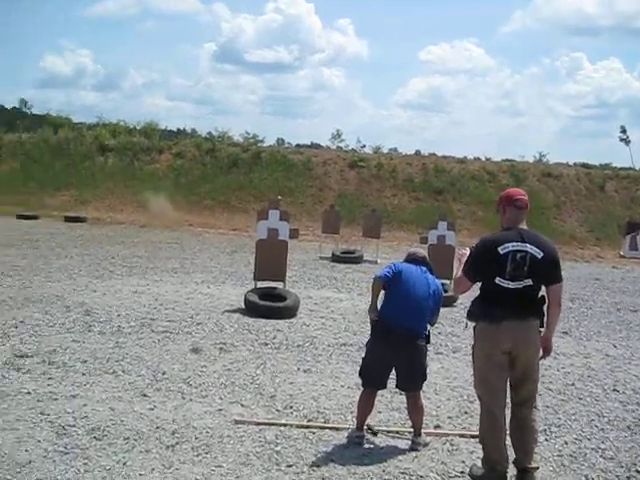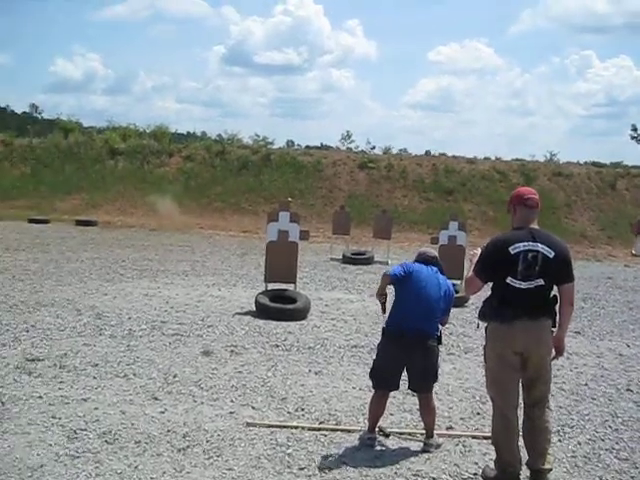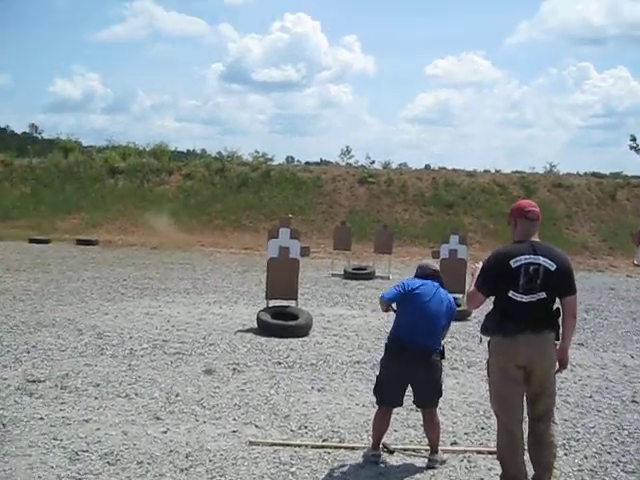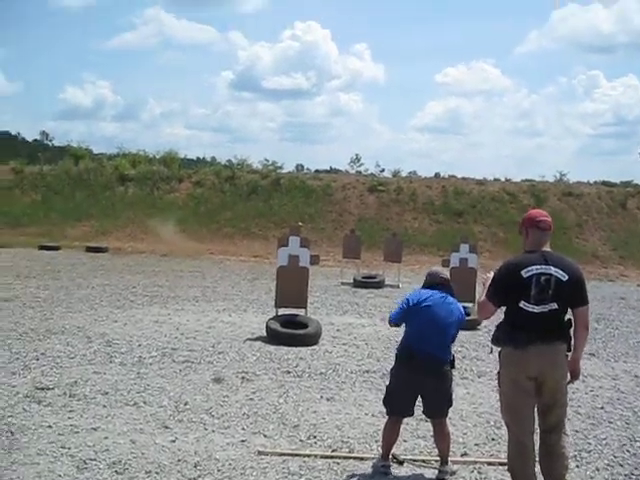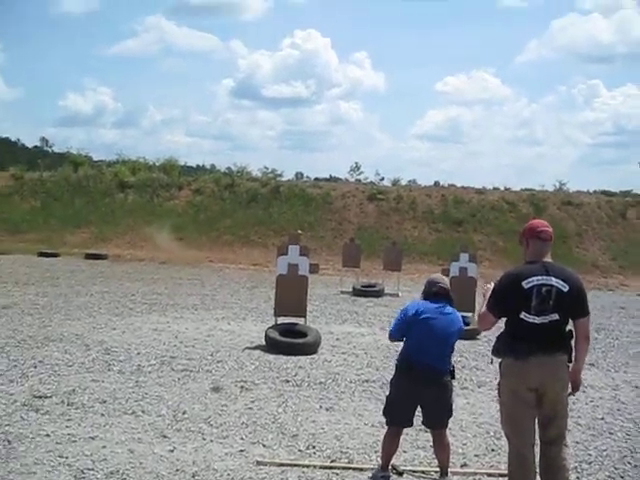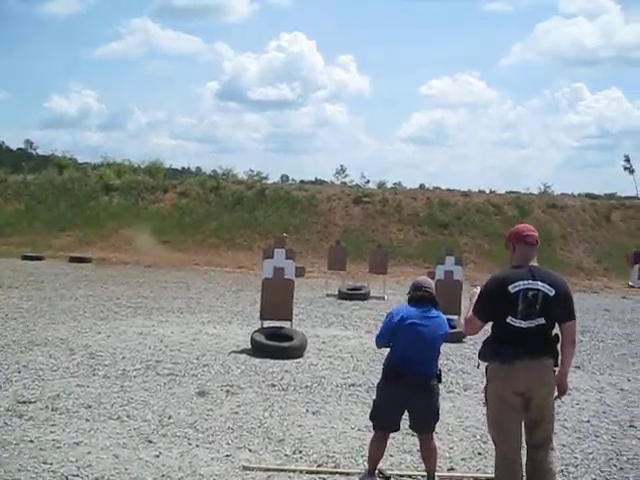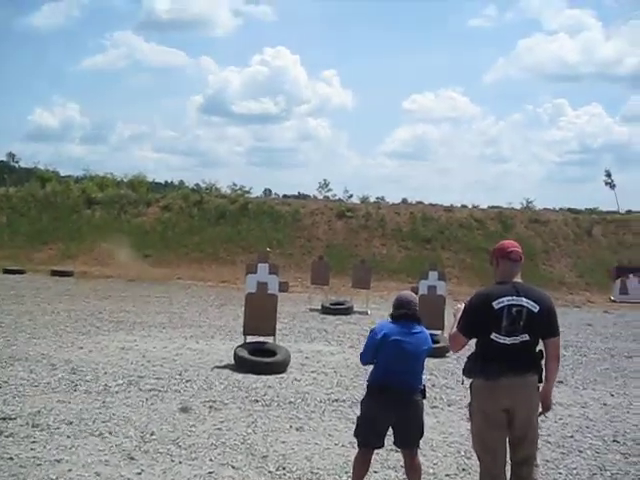
dt=0.1s
person 1, frame 1
left shoulder: (489, 244)
right shoulder: (545, 248)
left elbow: (459, 287)
right elbow: (555, 300)
left wrist: (465, 261)
right wrist: (548, 334)
left hip: (491, 330)
right hip: (528, 330)
left knee: (492, 403)
right knee: (525, 403)
person 1, frame 2
left shoulder: (500, 244)
right shoulder: (557, 247)
left elbow: (471, 288)
right elbow: (568, 300)
left wrist: (476, 261)
right wrist: (561, 334)
left hip: (503, 331)
right hip: (540, 330)
left knee: (504, 404)
right knee: (538, 404)
person 1, frame 3
left shoulder: (500, 257)
right shoulder: (559, 259)
left elbow: (472, 302)
right elbow: (571, 312)
left wrist: (477, 274)
right wrist: (564, 347)
left hip: (506, 344)
right hip: (543, 344)
left knee: (509, 420)
right knee: (543, 419)
person 1, frame 4
left shoulder: (512, 267)
right shoulder: (571, 270)
left elbow: (484, 313)
right elbow: (583, 323)
left wrist: (488, 284)
right wrist: (576, 358)
left hip: (517, 356)
right hip: (555, 355)
left knee: (520, 431)
right knee: (554, 430)
person 1, frame 5
left shoulder: (512, 278)
right shoulder: (571, 280)
left elbow: (484, 324)
right elbow: (583, 334)
left wrist: (489, 295)
right wrist: (577, 370)
left hip: (518, 366)
right hip: (555, 366)
left knee: (520, 442)
right knee: (555, 442)
person 1, frame 6
left shoulder: (498, 283)
right shoulder: (558, 285)
left elbow: (471, 328)
right elbow: (570, 338)
left wrist: (475, 299)
right wrist: (563, 374)
left hip: (504, 370)
right hip: (542, 370)
left knee: (507, 447)
right knee: (542, 446)
person 1, frame 7
left shoulder: (483, 298)
right shoulder: (542, 300)
left elbow: (455, 344)
right elbow: (553, 353)
left wrist: (459, 314)
right wrist: (547, 390)
left hip: (488, 386)
right hip: (526, 386)
person 2, frame 1
left shoulder: (399, 268)
right shoulder: (436, 285)
left elbow: (378, 279)
right elbow: (433, 321)
left wrist: (372, 307)
left hip: (384, 337)
right hip: (414, 342)
left knee: (370, 388)
right knee: (413, 393)
left ankle: (358, 431)
right ankle: (417, 437)
person 2, frame 2
left shoulder: (410, 268)
right shoulder: (447, 286)
left elbow: (388, 275)
right elbow: (444, 321)
left wrist: (381, 292)
left hip: (395, 339)
right hip: (426, 343)
left knee: (382, 389)
right knee: (425, 394)
left ankle: (370, 433)
right ankle: (430, 438)
person 2, frame 3
left shoulder: (410, 285)
right shoulder: (448, 300)
left elbow: (385, 299)
right elbow: (443, 334)
left wrist: (392, 304)
left hip: (397, 354)
right hip: (429, 358)
left knee: (385, 406)
right knee: (429, 409)
left ankle: (374, 449)
right ankle: (434, 454)
person 2, frame 4
left shoulder: (418, 296)
right shoulder: (458, 309)
left elbow: (393, 320)
right elbow: (451, 339)
left hip: (408, 365)
right hip: (439, 368)
left knee: (395, 416)
right knee: (439, 420)
left ankle: (384, 461)
person 2, frame 5
left shoulder: (414, 308)
right shoulder: (457, 319)
left elbow: (393, 336)
right elbow: (450, 345)
left hip: (408, 375)
right hip: (439, 380)
left knee: (395, 427)
right knee: (439, 431)
person 2, frame 6
left shoulder: (400, 313)
right shoulder: (442, 322)
left elbow: (380, 342)
right elbow: (434, 348)
left hip: (394, 381)
right hip: (426, 384)
left knee: (382, 431)
right knee: (426, 435)
person 2, frame 7
left shoulder: (382, 329)
right shoulder: (425, 336)
left elbow: (365, 360)
right elbow: (417, 362)
left hip: (379, 397)
right hip: (410, 400)
left knee: (366, 448)
right knee: (410, 452)
